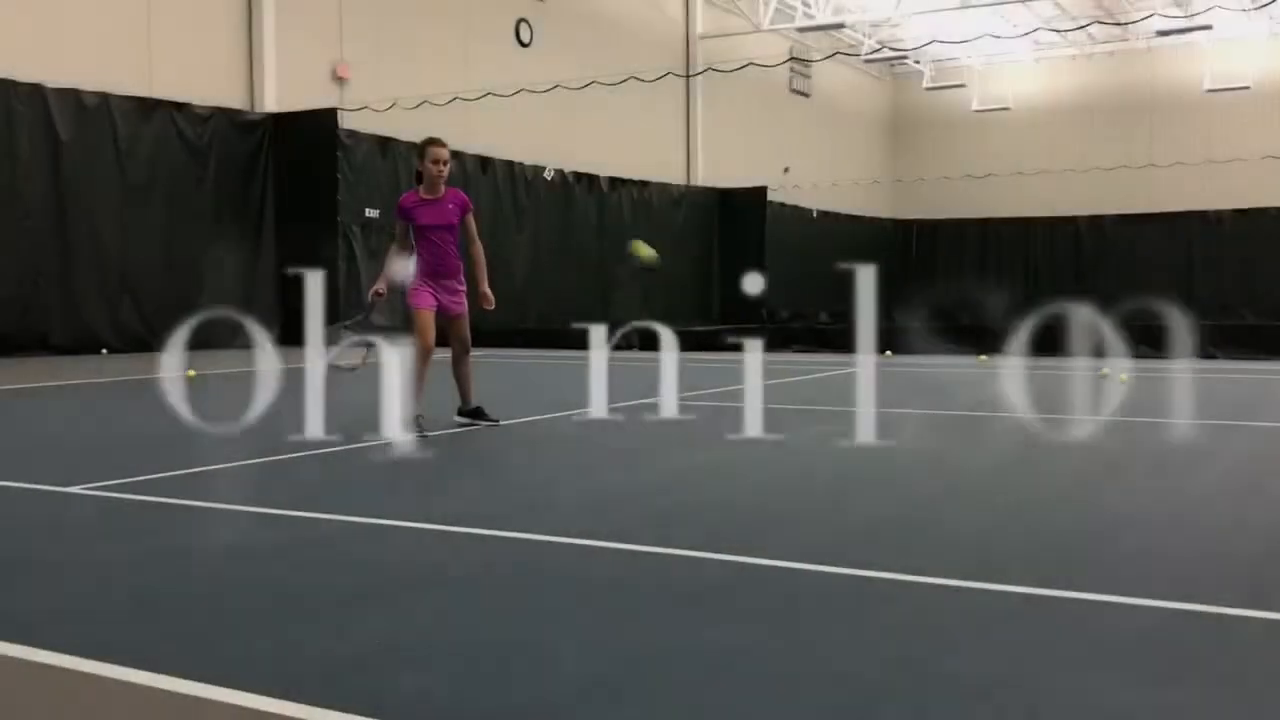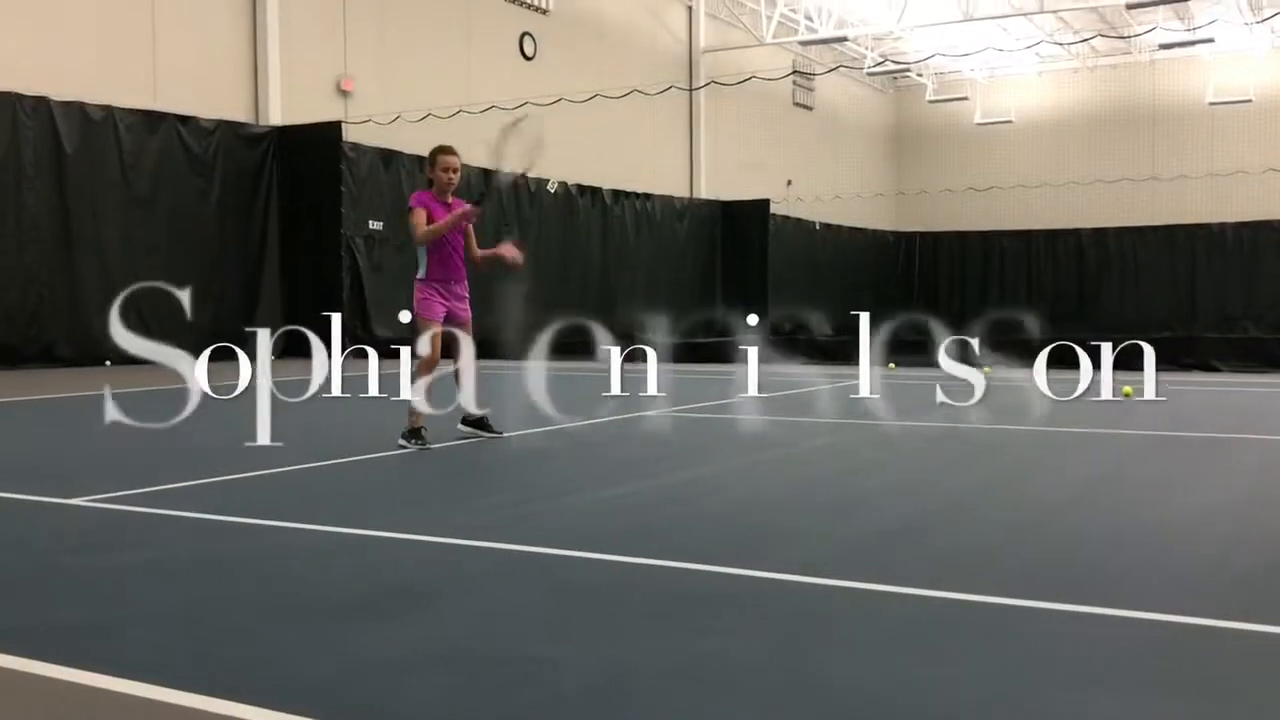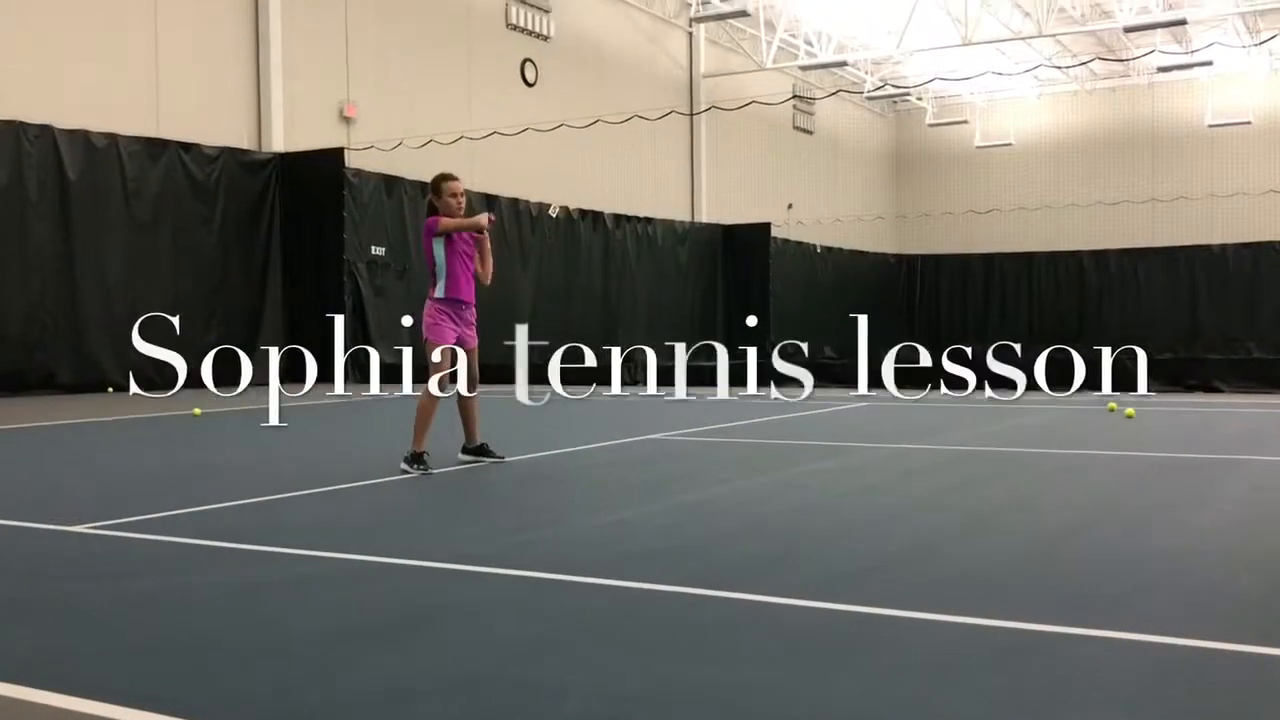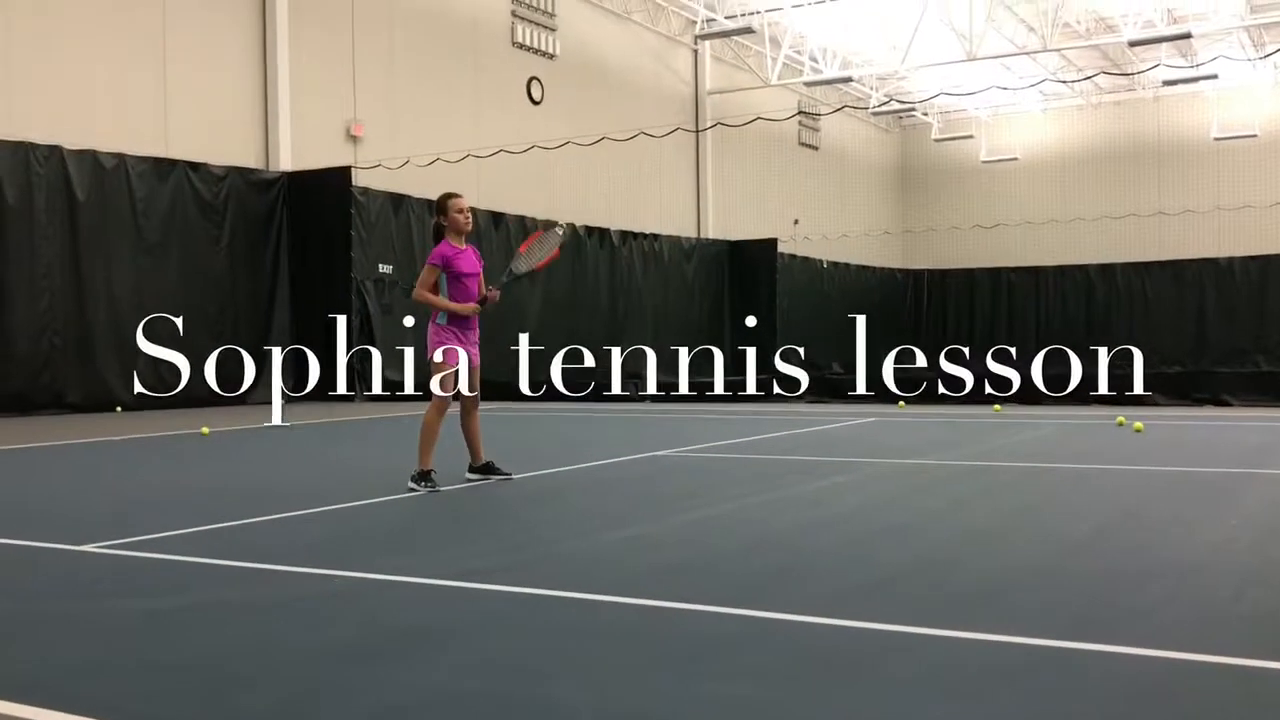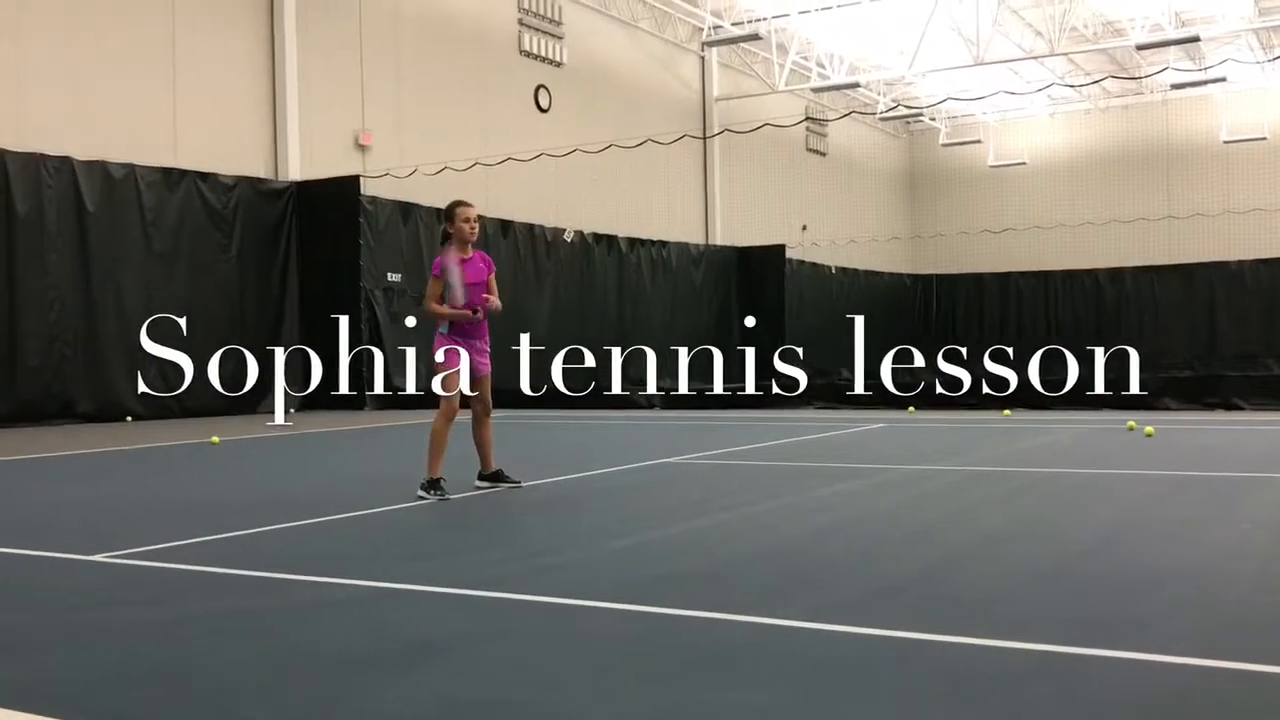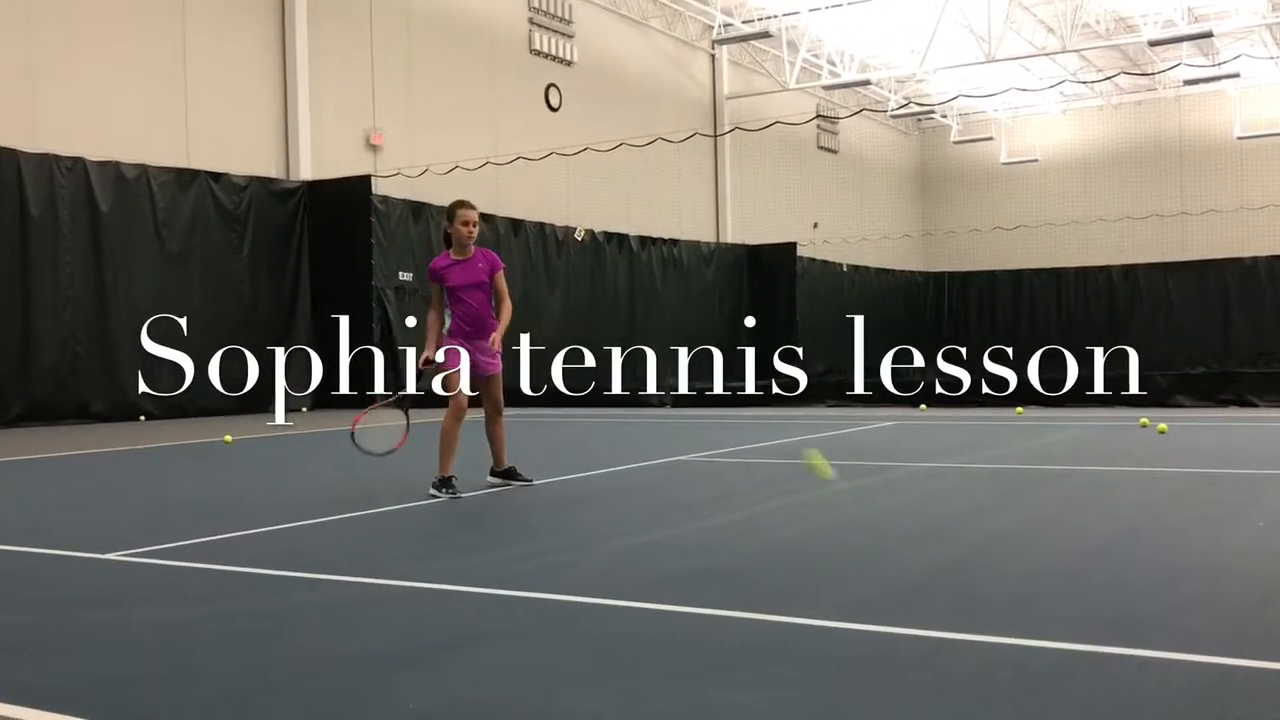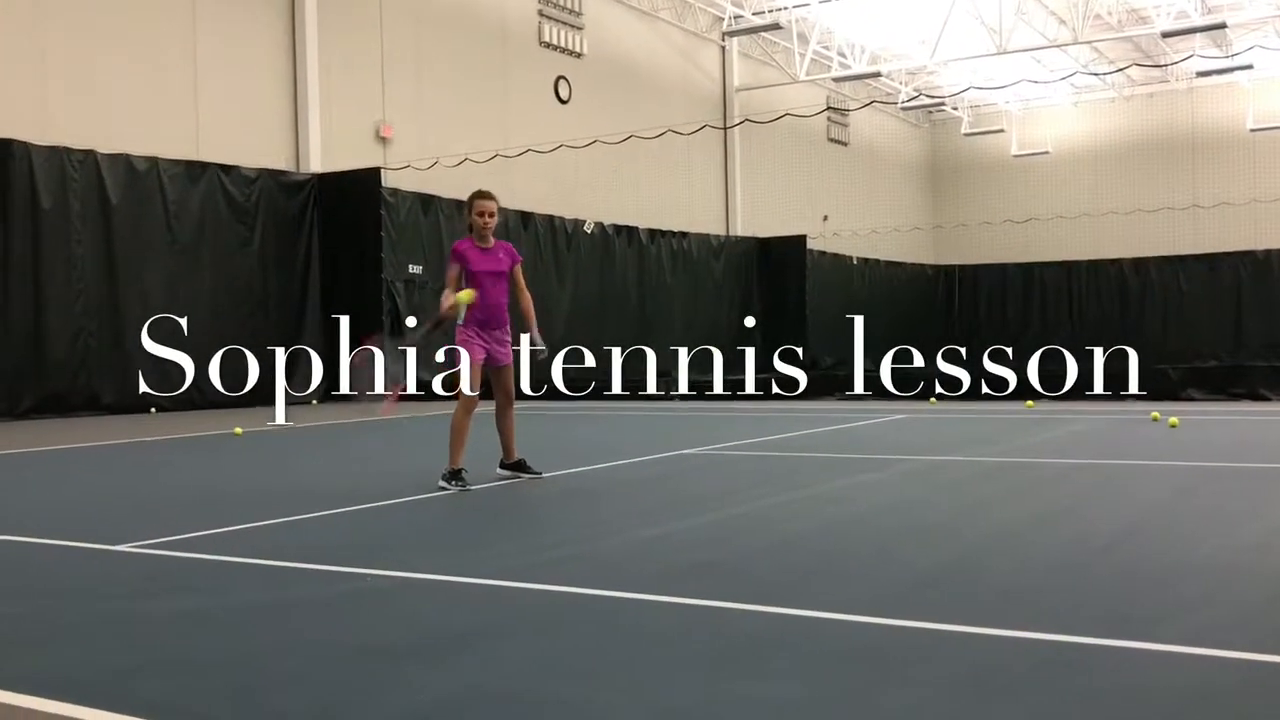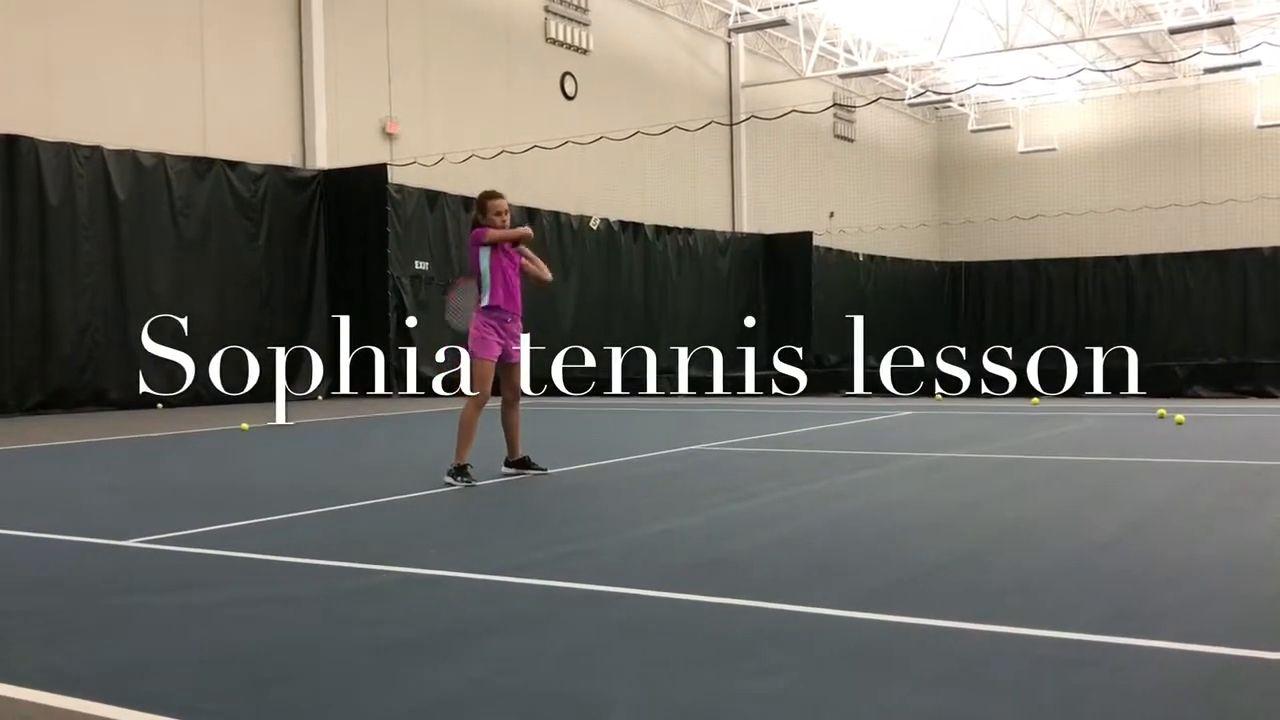
dt=0.5s
person 1, frame 1
left shoulder: (459, 200)
right shoulder: (408, 203)
left elbow: (474, 244)
right elbow: (400, 246)
left wrist: (483, 284)
right wrist: (383, 282)
left hip: (454, 283)
right hip: (422, 282)
left knee: (462, 347)
right knee: (426, 345)
left ankle: (467, 408)
right ankle: (410, 415)
person 1, frame 2
left shoulder: (464, 209)
right shoulder: (420, 200)
left elbow: (474, 254)
right elbow: (420, 237)
left wrist: (499, 252)
right wrist: (455, 217)
left hip: (459, 289)
right hip: (430, 288)
right knee: (431, 356)
left ankle: (471, 417)
right ankle: (413, 428)
person 1, frame 3
left shoulder: (469, 236)
right shoulder: (434, 224)
left elbow: (484, 279)
right elbow: (479, 221)
left wrist: (484, 240)
right wrist: (484, 221)
left hip: (466, 313)
right hip: (441, 311)
left knee: (470, 382)
left ankle: (472, 445)
right ankle: (415, 453)
person 1, frame 4
left shoulder: (474, 253)
right shoulder: (441, 253)
right elbow: (419, 293)
left wrist: (489, 296)
right wrist: (457, 307)
left hip: (469, 333)
right hip: (446, 333)
left knee: (471, 401)
right knee: (442, 400)
left ankle: (478, 464)
right ankle: (422, 472)
person 1, frame 5
left shoulder: (484, 261)
right shoulder: (443, 263)
left elbow: (497, 303)
right elbow: (431, 305)
left wrist: (491, 304)
right wrist: (457, 314)
left hip: (479, 342)
right hip: (451, 342)
left knee: (483, 408)
right knee: (449, 408)
left ankle: (488, 472)
right ankle: (431, 480)
person 1, frame 6
left shoulder: (490, 259)
right shoulder: (438, 266)
left elbow: (505, 302)
right elbow: (435, 310)
left wrist: (499, 333)
right wrist: (429, 347)
left hip: (487, 343)
right hip: (455, 343)
left knee: (495, 408)
right knee: (458, 407)
left ankle: (500, 469)
right ankle: (443, 478)
person 1, frame 7
left shoulder: (508, 252)
right shoulder: (461, 249)
left elbow: (522, 294)
right elbow: (450, 288)
left wrist: (535, 332)
right wrist: (448, 303)
left hip: (501, 332)
right hip: (472, 332)
left knee: (506, 398)
right knee: (468, 400)
left ankle: (510, 461)
right ankle: (452, 470)
person 1, frame 8
left shoulder: (512, 251)
right shoulder: (480, 237)
left elbow: (546, 276)
right elbow: (526, 232)
left wrist: (521, 247)
right wrist: (518, 236)
left hip: (512, 325)
right hip: (488, 324)
left knee: (513, 395)
right knee: (480, 396)
left ankle: (514, 458)
right ankle: (458, 466)
